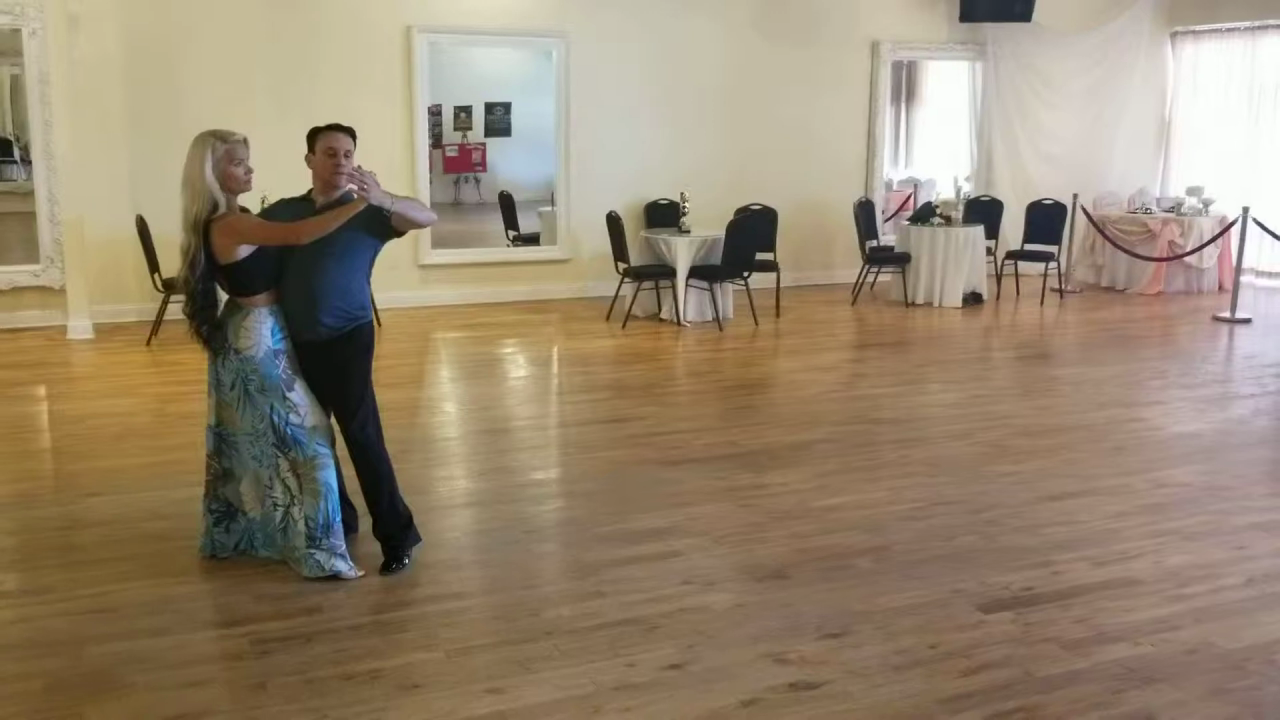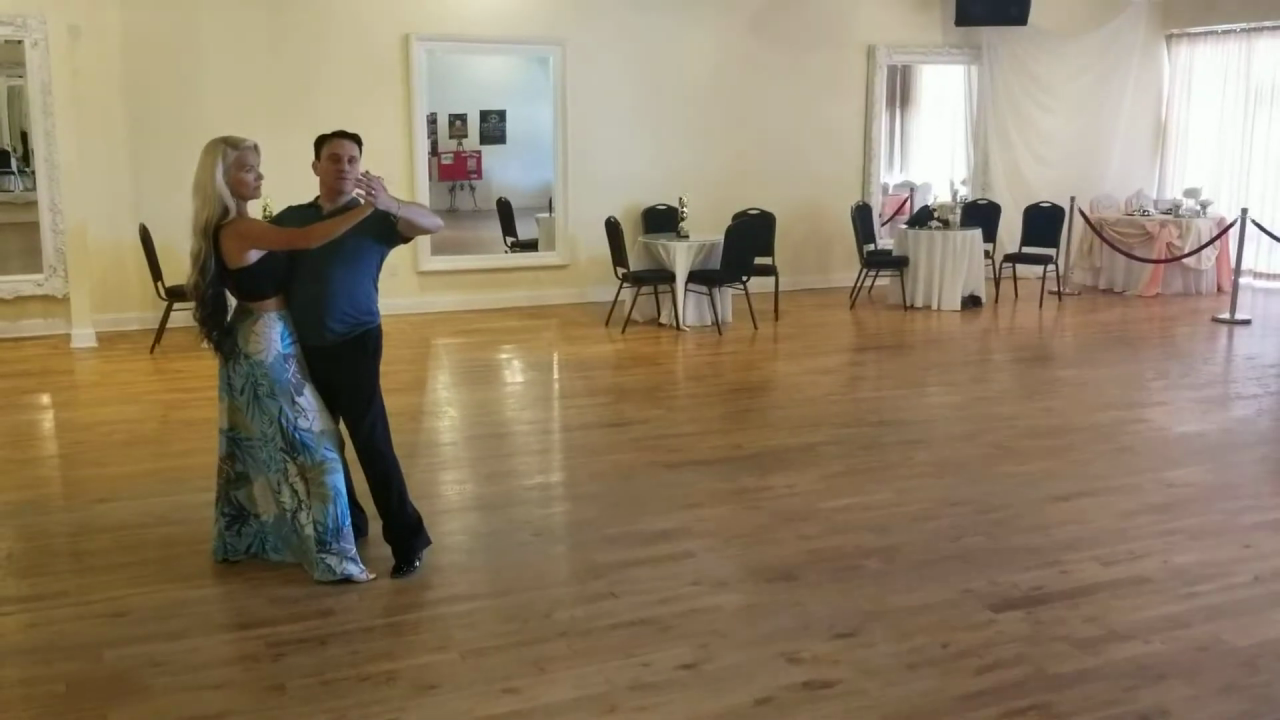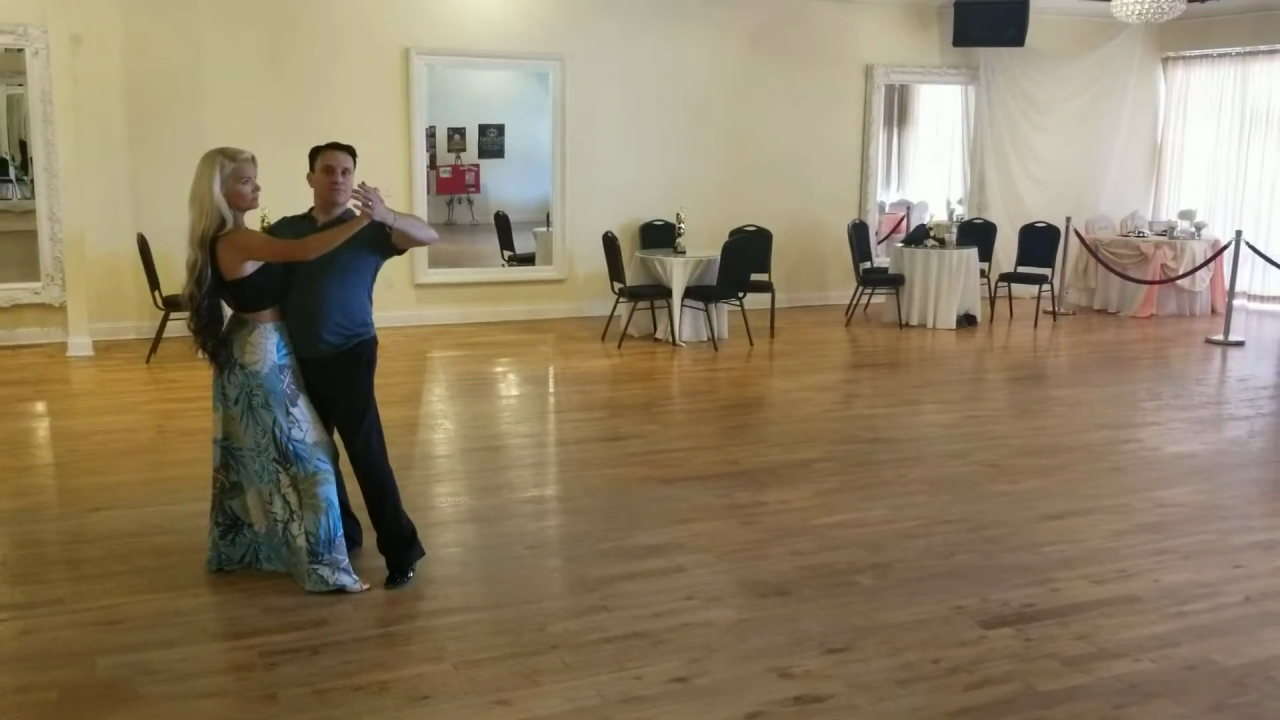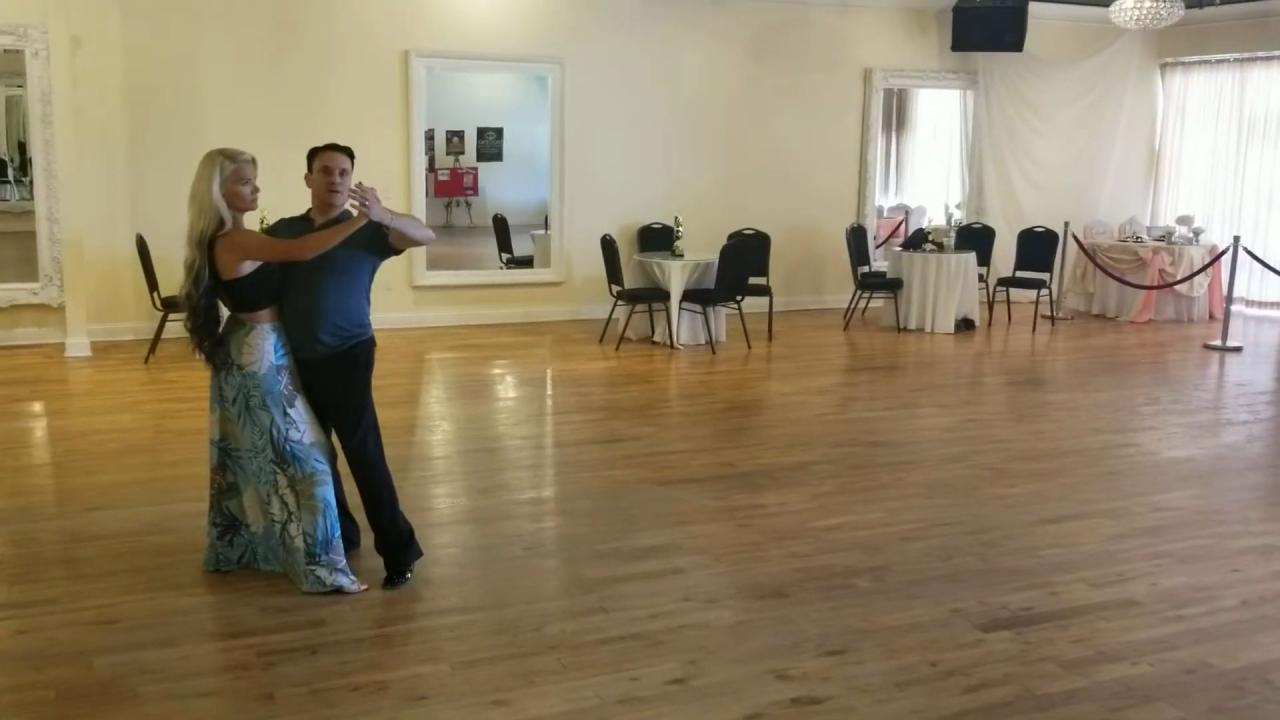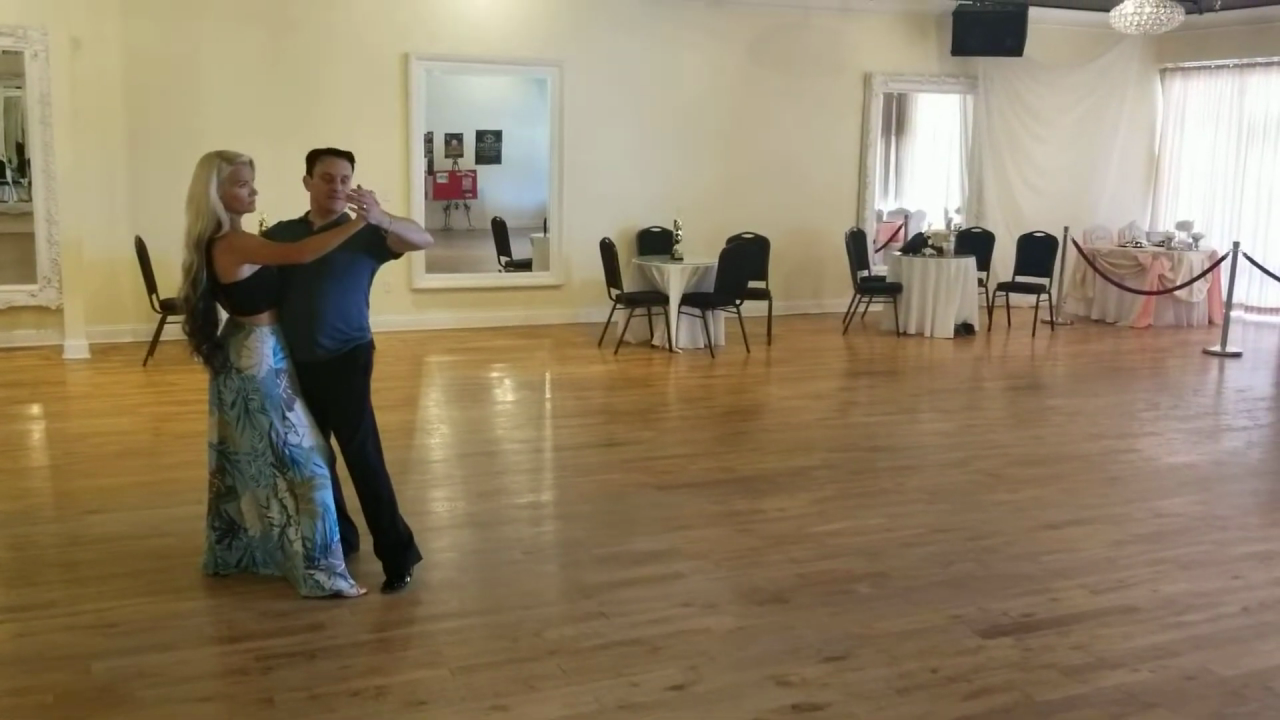
dt=0.7s
person 1, frame 1
left shoulder: (366, 212)
right shoulder: (281, 211)
left elbow: (427, 217)
left wrist: (381, 198)
left hip: (345, 341)
right hip: (295, 343)
left knee: (363, 437)
left ankle: (397, 536)
right ankle: (335, 519)
person 1, frame 2
left shoulder: (373, 218)
right shoulder: (291, 218)
left elbow: (433, 224)
left wrist: (389, 204)
left hip: (353, 345)
right hip: (303, 349)
left knee: (372, 442)
left ankle: (407, 539)
right ankle: (346, 523)
person 1, frame 3
left shoulder: (367, 230)
right shoulder: (284, 230)
left elbow: (427, 235)
left wrist: (386, 215)
left hip: (348, 358)
right hip: (299, 360)
left knee: (367, 455)
left ankle: (401, 550)
right ankle: (340, 533)
person 1, frame 4
left shoulder: (365, 230)
right shoulder: (282, 231)
left elbow: (424, 235)
left wrist: (383, 216)
left hip: (346, 358)
right hip: (296, 360)
left knee: (365, 456)
left ankle: (399, 551)
right ankle: (339, 534)
person 1, frame 5
left shoulder: (363, 234)
right shoulder: (280, 234)
left elbow: (423, 239)
left wrist: (380, 218)
left hip: (345, 361)
right hip: (295, 364)
left knee: (364, 459)
left ankle: (398, 554)
right ankle: (338, 538)
person 2, frame 1
left shoulder: (223, 222)
right shoulder: (231, 225)
right elbow: (299, 235)
right wrist: (359, 204)
left hip: (244, 337)
right hip: (257, 339)
left knee: (248, 441)
right knee: (304, 440)
left ankle: (232, 534)
right ankle: (317, 550)
person 2, frame 2
left shoulder: (228, 229)
right shoulder: (240, 230)
right elbow: (307, 239)
right wrist: (366, 207)
left hip: (253, 342)
right hip: (267, 344)
left knee: (259, 446)
right knee: (311, 445)
left ankle: (244, 538)
right ankle: (330, 554)
person 2, frame 3
left shoulder: (224, 240)
right shoulder: (237, 241)
left elbow: (285, 256)
right elbow: (303, 252)
right wrist: (364, 219)
left hip: (246, 351)
right hip: (261, 354)
left knee: (253, 456)
right knee: (302, 456)
left ankle: (238, 547)
right ankle: (321, 564)
person 2, frame 4
left shoulder: (222, 240)
right shoulder: (236, 242)
right elbow: (301, 251)
right wrist: (361, 219)
left hip: (247, 351)
right hip: (259, 354)
left knee: (249, 456)
right knee: (297, 456)
left ankle: (237, 549)
right ankle: (318, 565)
person 2, frame 5
left shoulder: (220, 243)
right shoulder: (234, 244)
right elbow: (299, 254)
right wrist: (359, 222)
left hip: (242, 355)
right hip: (258, 358)
left knee: (248, 461)
right knee: (299, 461)
left ankle: (234, 553)
right ankle: (317, 570)
